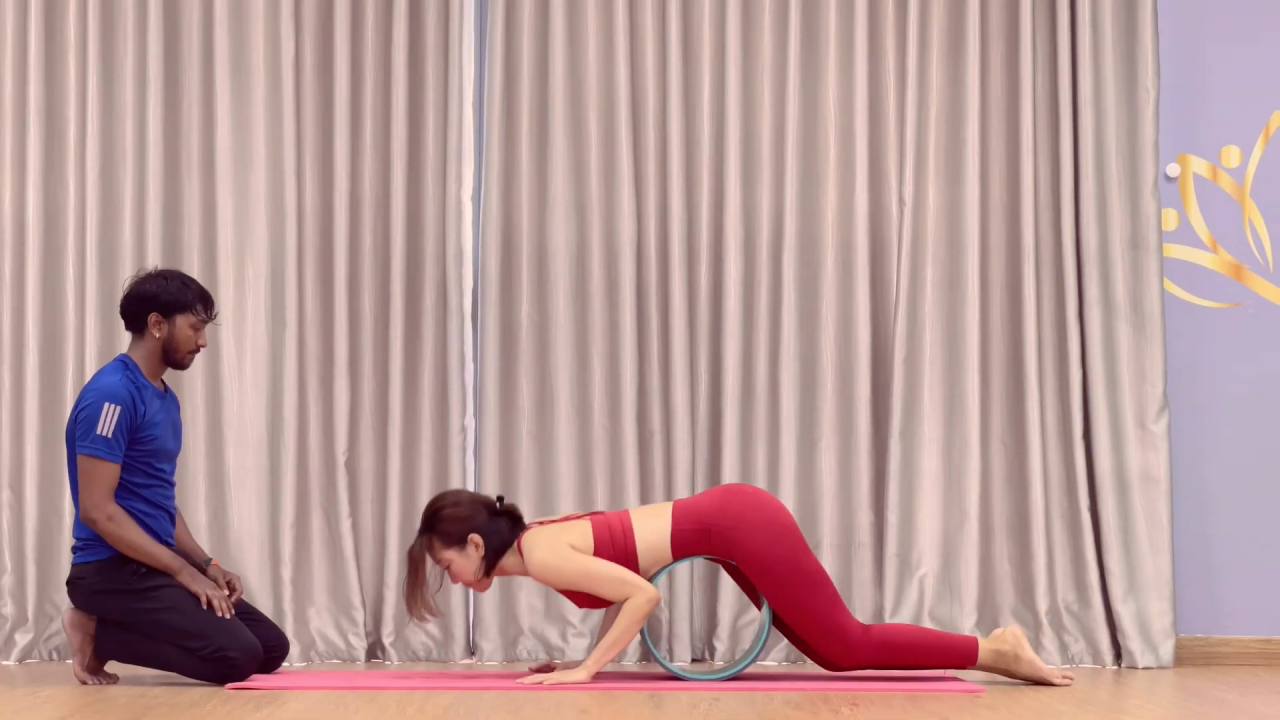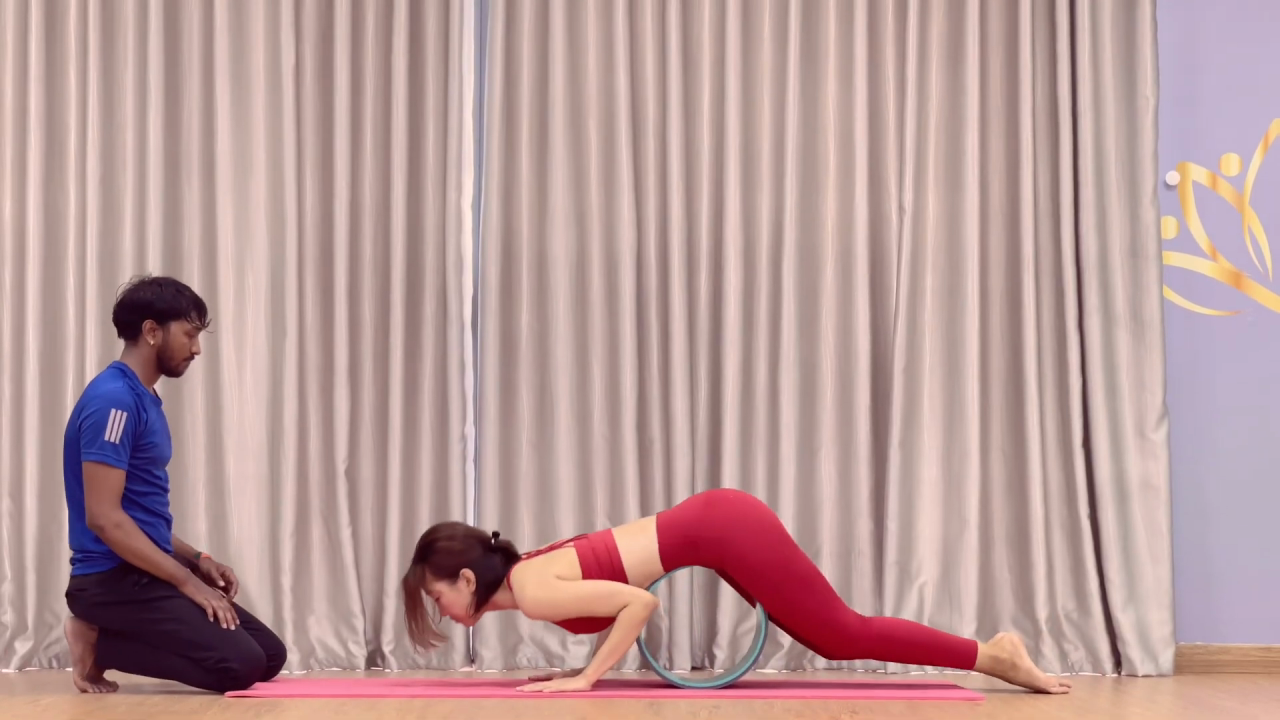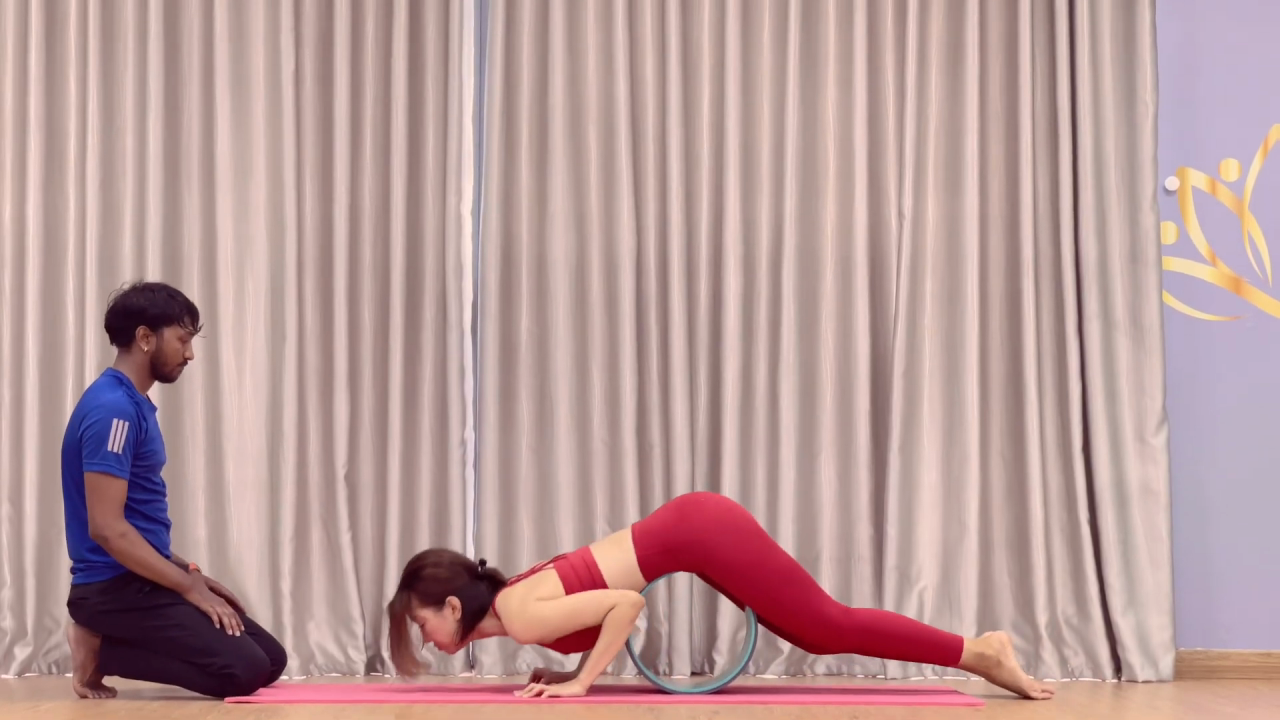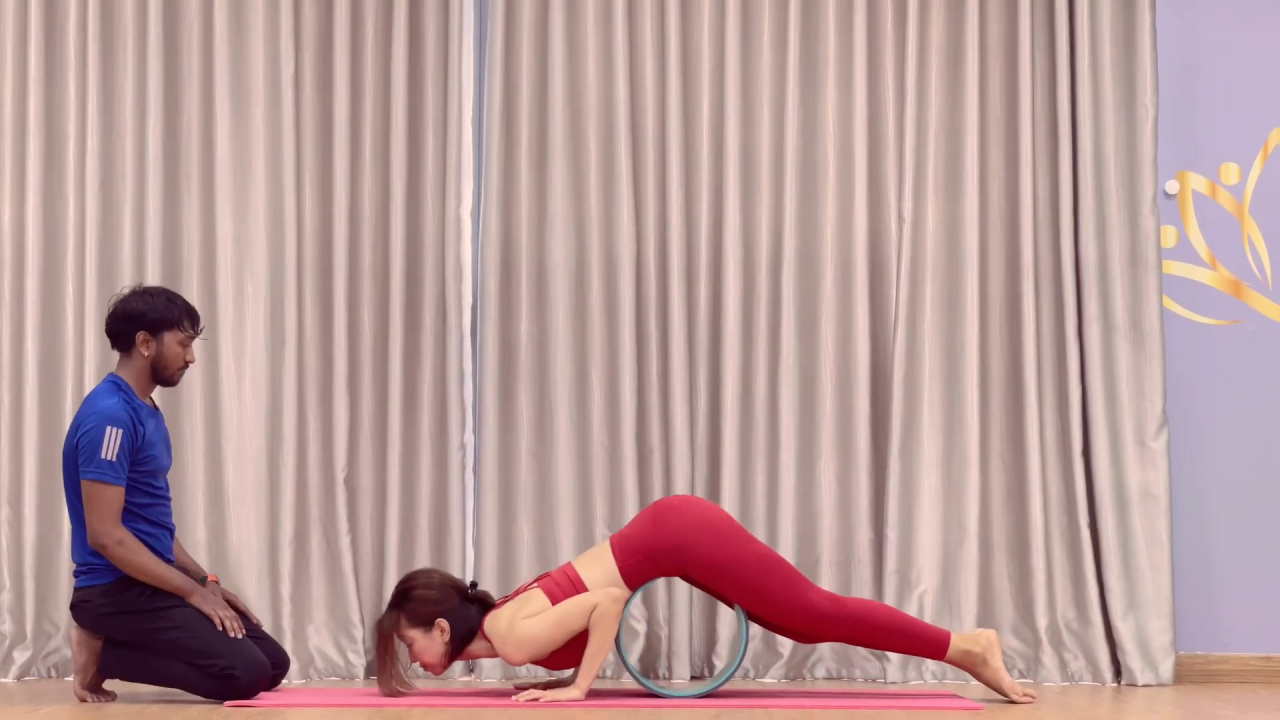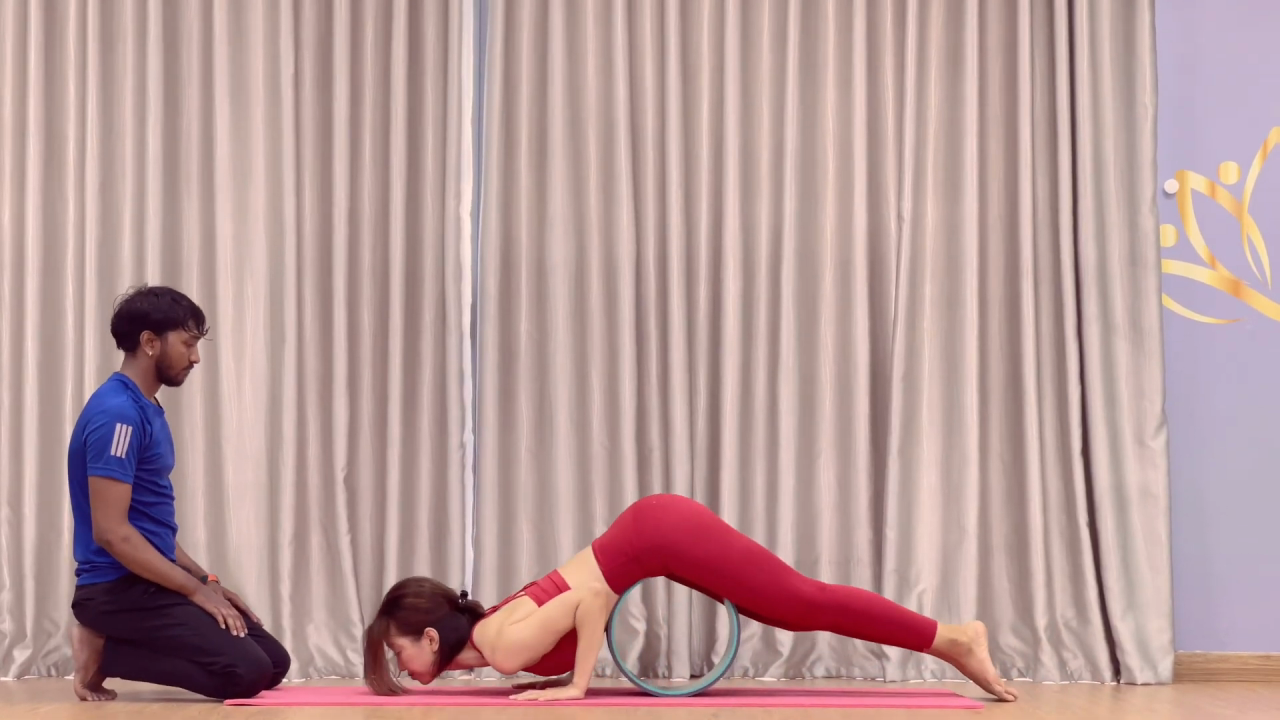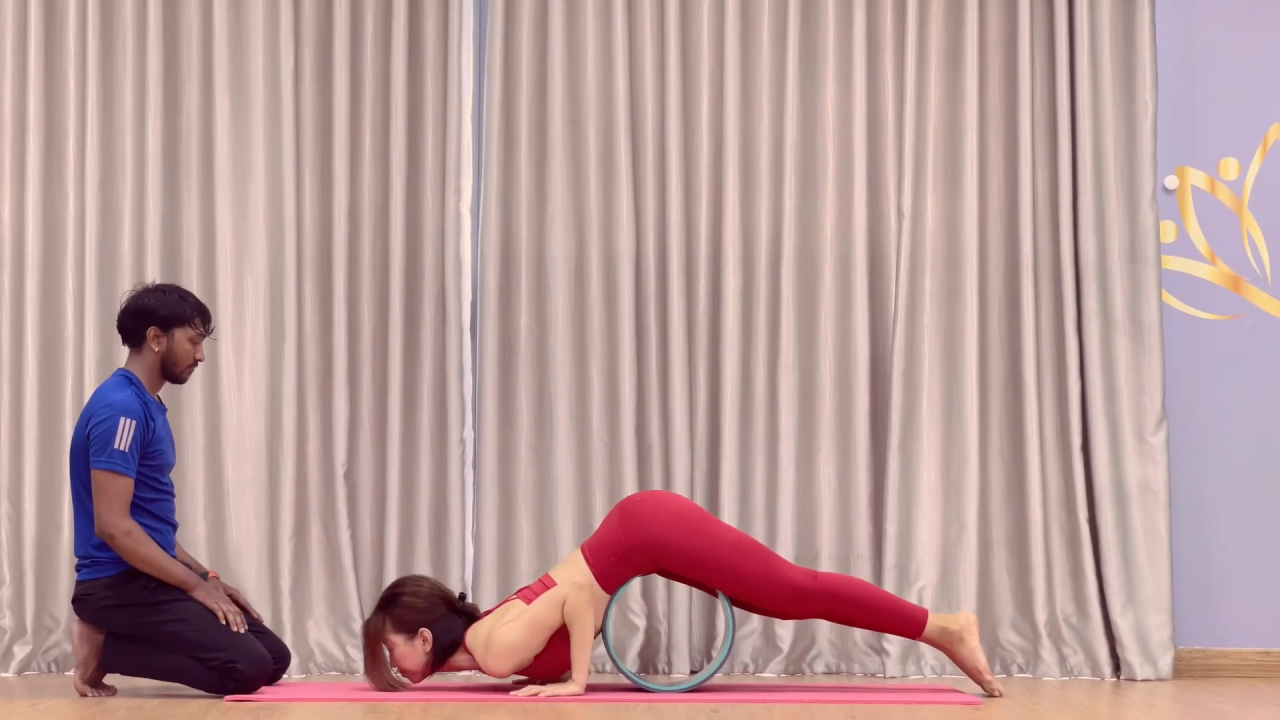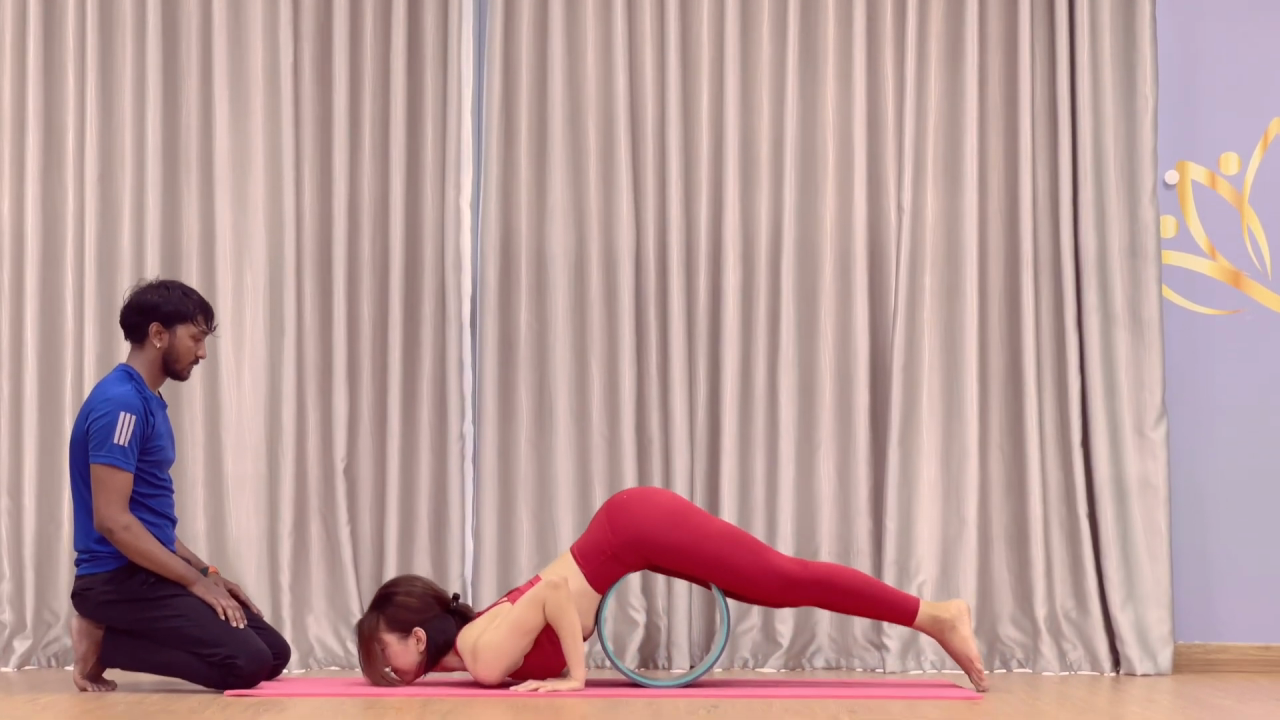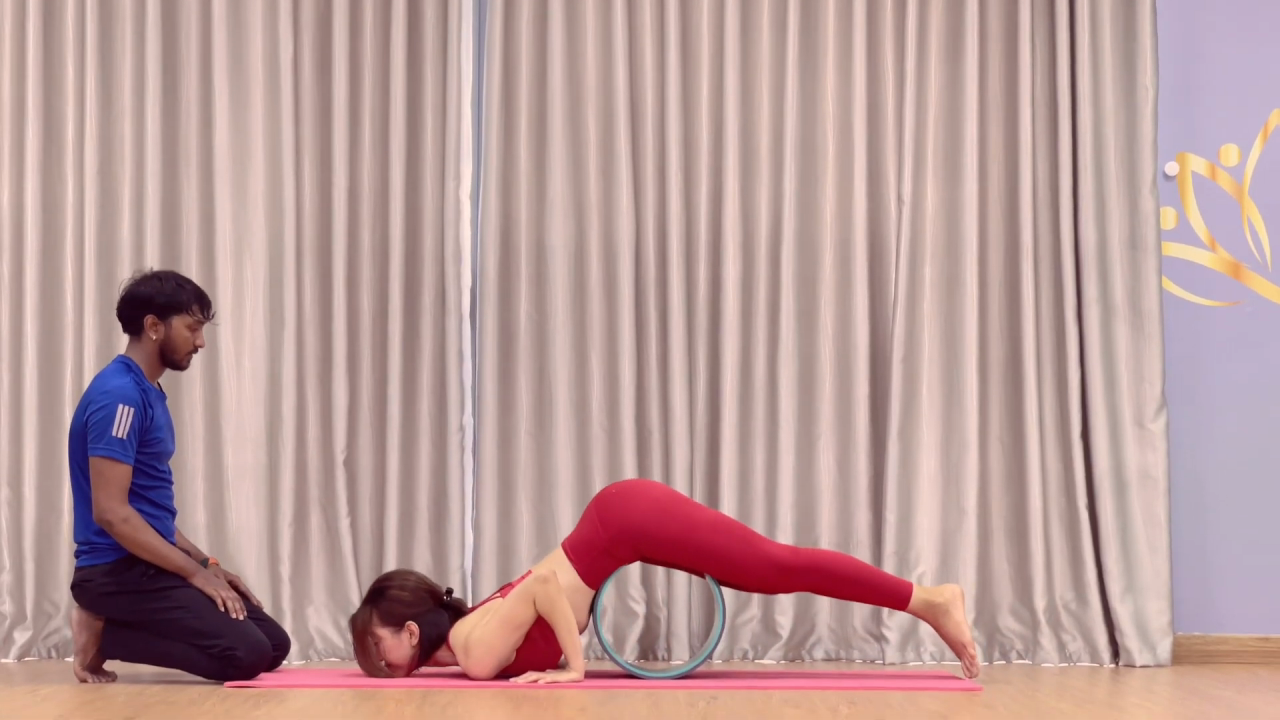
dt=0.3s
person 1, frame 1
left shoulder: (540, 557)
right shoulder: (539, 540)
left elbow: (643, 595)
right elbow: (623, 584)
left wrist: (586, 669)
right wrist: (589, 658)
left hip: (741, 524)
right hip: (735, 516)
left knee: (847, 646)
right knee: (830, 650)
left ankle: (996, 650)
right ankle: (991, 646)
person 1, frame 2
left shoulder: (532, 593)
right shoulder: (531, 567)
left elbow: (638, 603)
left wrist: (586, 678)
right wrist: (590, 669)
left hip: (725, 532)
right hip: (721, 520)
left knee: (844, 633)
right knee: (834, 639)
left ankle: (993, 654)
right ankle: (987, 650)
person 1, frame 3
left shoulder: (520, 619)
right shoulder: (512, 597)
left elbow: (624, 603)
left wrist: (581, 682)
right wrist: (573, 673)
left hip: (702, 534)
right hip: (695, 526)
left knee: (830, 626)
right knee: (817, 635)
left ankle: (978, 653)
right ankle: (976, 652)
person 1, frame 4
left shoulder: (513, 640)
right shoulder: (502, 619)
left elbow: (608, 599)
left wrist: (579, 686)
right wrist: (566, 675)
left hip: (680, 535)
right hip: (676, 528)
left knee: (819, 611)
right knee: (809, 620)
left ankle: (964, 647)
right ankle: (963, 646)
person 1, frame 5
left shoulder: (504, 649)
right shoulder: (489, 631)
left elbow: (589, 597)
left wrist: (576, 683)
right wrist: (563, 675)
left hip: (663, 534)
right hip: (656, 531)
left knee: (806, 603)
right knee: (797, 609)
left ankle: (952, 639)
right ankle: (950, 639)
person 1, frame 6
left shoulder: (497, 653)
right shoulder: (483, 637)
left elbow: (574, 590)
left wrist: (576, 680)
right wrist: (563, 669)
left hip: (650, 529)
right hip: (646, 526)
left knee: (797, 590)
right knee: (790, 597)
left ankle: (944, 627)
right ankle: (941, 629)
person 1, frame 7
left shoulder: (487, 657)
right shoulder: (471, 641)
left elbow: (556, 587)
left wrist: (574, 675)
right wrist: (560, 664)
left hip: (639, 528)
right hip: (632, 527)
left knee: (788, 580)
right knee: (779, 588)
left ankle: (935, 616)
right ankle: (934, 617)
person 1, frame 8
left shoulder: (479, 653)
right shoulder: (466, 636)
left elbow: (543, 580)
left wrist: (574, 665)
right wrist: (559, 653)
left hip: (630, 518)
right hip: (625, 517)
left knee: (780, 566)
right knee: (774, 573)
left ankle: (929, 600)
right ankle: (926, 601)
person 2, frame 1
left shoulder: (165, 399)
right shoulder: (112, 393)
right elbow: (97, 510)
left wrist: (206, 566)
right wrist: (184, 572)
left hip: (149, 564)
right hip: (113, 569)
left knee: (272, 648)
right knee: (237, 656)
left ankle: (107, 629)
right ankle: (97, 633)
person 2, frame 2
left shoulder: (148, 400)
right shoulder: (113, 399)
right elbow: (104, 518)
left wrist: (196, 560)
right wrist: (188, 581)
left hip: (144, 573)
right hip: (114, 580)
left knee: (270, 655)
right knee: (240, 665)
left ankle: (106, 636)
right ankle: (98, 643)
person 2, frame 3
left shoulder: (136, 405)
right shoulder: (112, 408)
right elbow: (108, 528)
left wrist: (189, 572)
right wrist: (190, 587)
left hip: (141, 580)
right hip: (115, 588)
left knee: (270, 660)
right knee: (245, 670)
left ankle: (108, 643)
right ankle: (101, 652)
person 2, frame 4
left shoulder: (147, 412)
right shoulder: (110, 415)
right elbow: (105, 535)
left wrist: (206, 581)
right wrist: (194, 591)
left hip: (147, 582)
right hip: (118, 590)
left knee: (273, 664)
right knee: (245, 673)
left ankle: (108, 647)
right ankle: (103, 654)
person 2, frame 5
left shoulder: (147, 410)
right shoulder: (117, 413)
right elbow: (112, 533)
left wrist: (206, 581)
right wrist: (196, 590)
left hip: (147, 581)
right hip: (119, 588)
left knee: (274, 663)
right knee: (246, 672)
left ankle: (110, 645)
right ankle: (102, 653)
person 2, frame 6
left shoulder: (147, 406)
right shoulder: (121, 407)
right elbow: (114, 526)
left wrist: (206, 578)
right wrist: (197, 585)
left hip: (148, 577)
right hip: (120, 584)
left knee: (274, 659)
right knee: (247, 667)
left ankle: (109, 641)
right ankle: (102, 648)
person 2, frame 7
left shoulder: (148, 401)
right shoulder: (121, 402)
right elbow: (112, 520)
left wrist: (206, 572)
right wrist: (196, 580)
left hip: (147, 572)
right hip: (119, 578)
left knee: (273, 653)
right knee: (246, 662)
left ankle: (110, 635)
right ankle: (101, 643)
person 2, frame 8
left shoulder: (148, 393)
right shoulder: (119, 394)
right elbow: (112, 513)
left wrist: (207, 563)
right wrist: (196, 572)
left hip: (147, 564)
right hip: (119, 570)
left knee: (274, 644)
right knee: (247, 654)
left ankle: (109, 626)
right ankle: (102, 634)
